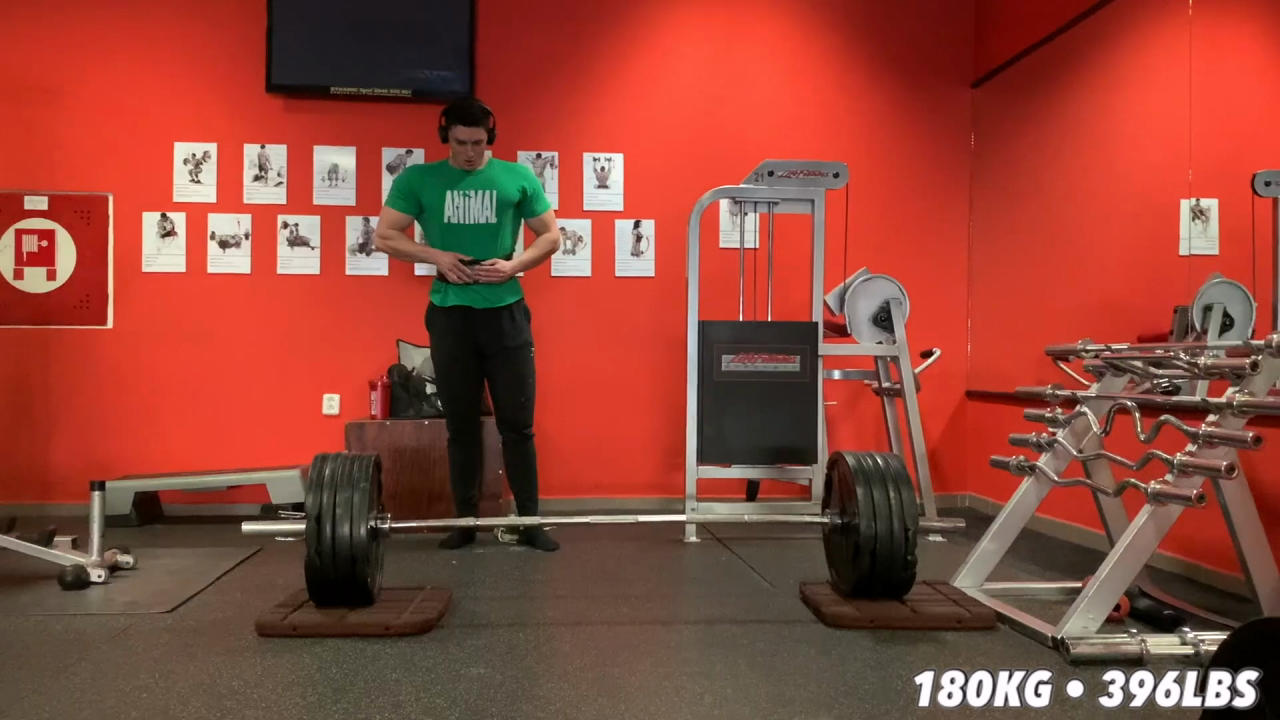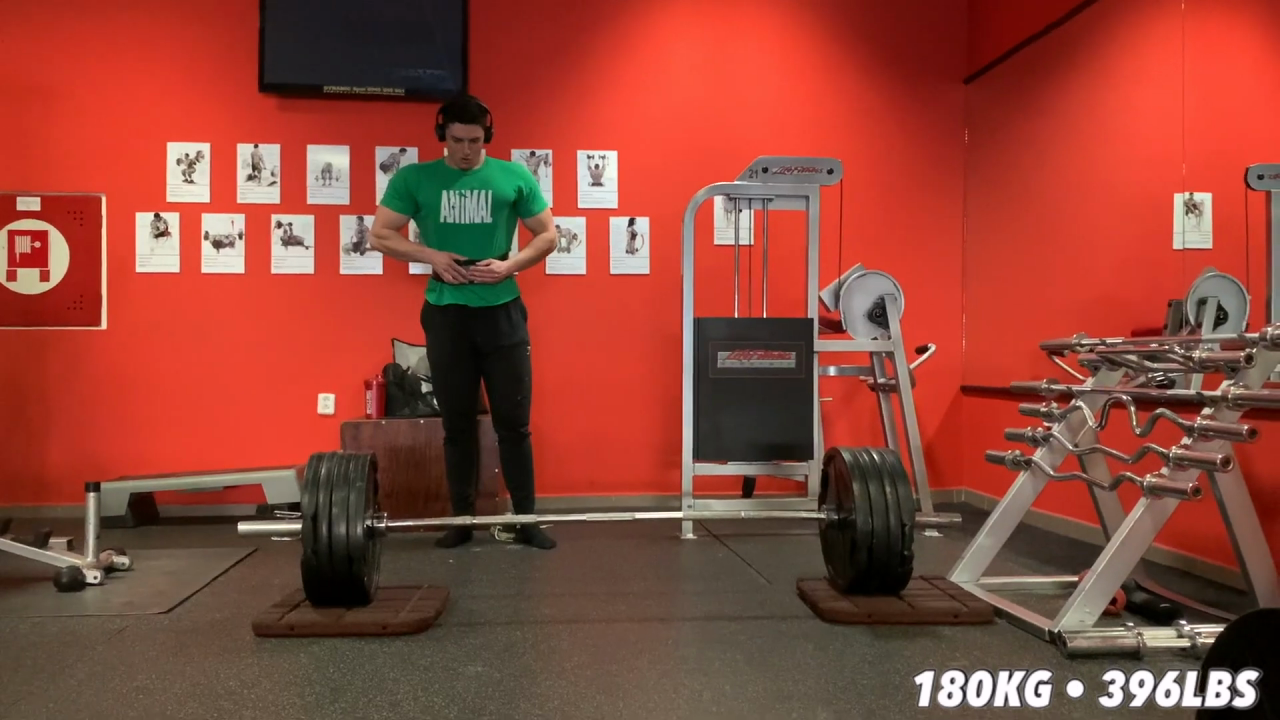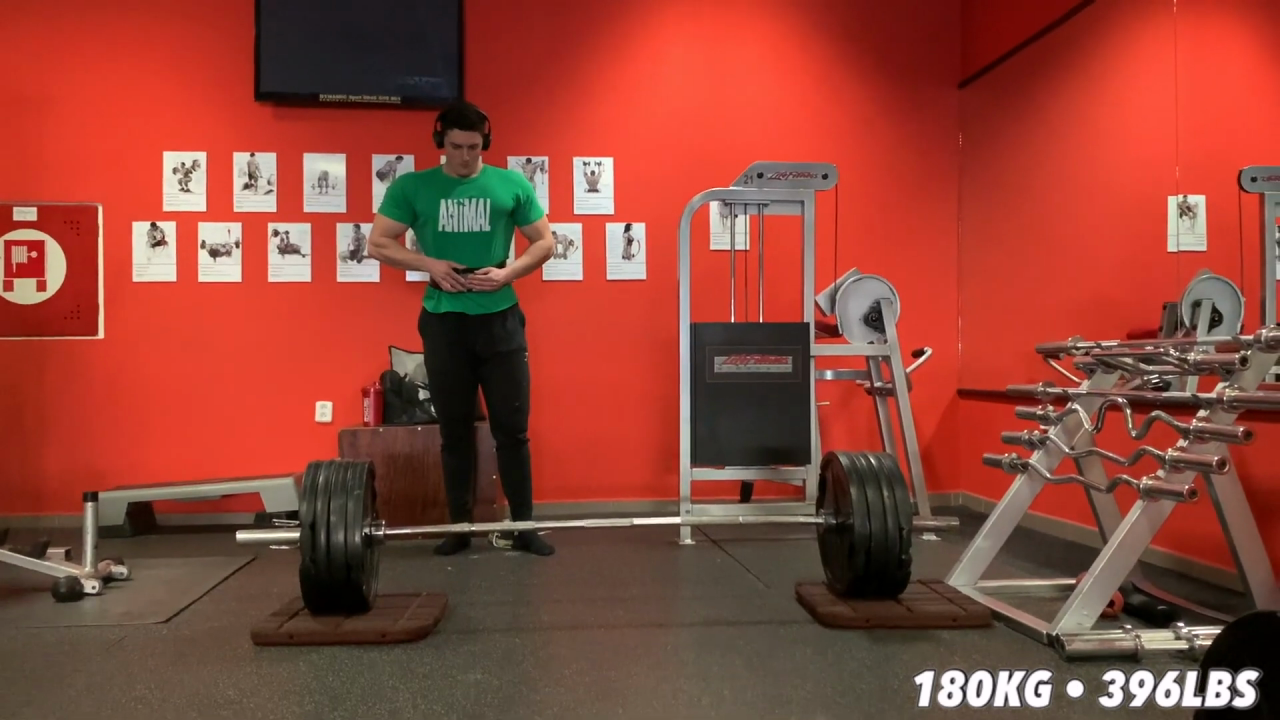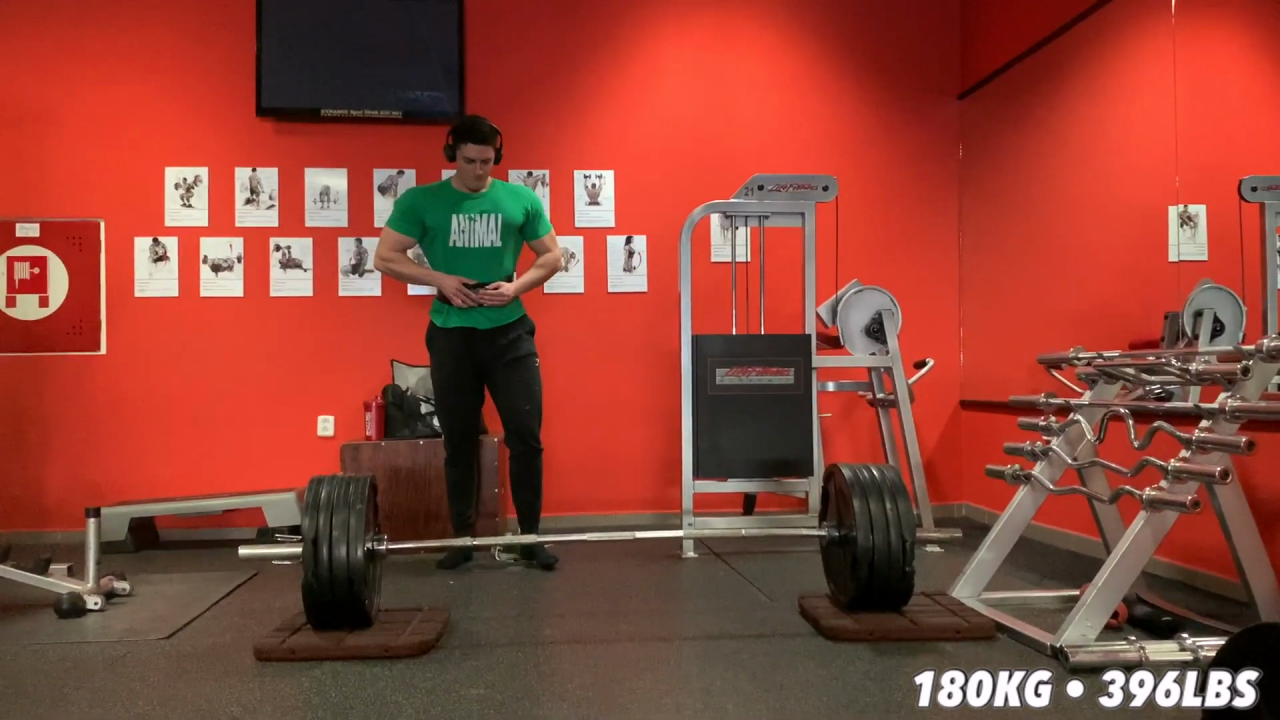
dt=0.3s
person 1, frame 1
left shoulder: (518, 178)
right shoulder: (418, 179)
left elbow: (551, 235)
right elbow: (384, 235)
left wrist: (514, 264)
right wrist: (436, 255)
left hip: (505, 311)
right hip: (450, 313)
left knee: (517, 422)
right knee: (461, 424)
left ankle: (529, 520)
right ankle: (465, 520)
person 1, frame 2
left shoulder: (515, 177)
right shoulder: (415, 178)
left elbow: (547, 235)
right elbow: (380, 235)
left wrist: (510, 264)
right wrist: (431, 255)
left hip: (501, 311)
right hip: (445, 313)
left knee: (513, 421)
right knee: (457, 423)
left ankle: (526, 519)
right ankle: (462, 519)
person 1, frame 3
left shoulder: (512, 185)
right shoulder: (412, 187)
left elbow: (544, 242)
right elbow: (378, 244)
left wrist: (507, 272)
right wrist: (429, 263)
left hip: (500, 318)
right hip: (443, 320)
left knee: (511, 428)
right knee: (454, 430)
left ankle: (523, 525)
right ankle: (460, 525)
person 1, frame 4
left shoulder: (522, 199)
right shoulder: (421, 200)
left elbow: (551, 256)
right elbow: (385, 258)
left wrist: (517, 286)
right wrist: (440, 279)
left hip: (509, 332)
right hip: (451, 335)
left knee: (525, 436)
right knee: (459, 443)
left ankle: (530, 538)
right ankle: (463, 538)
